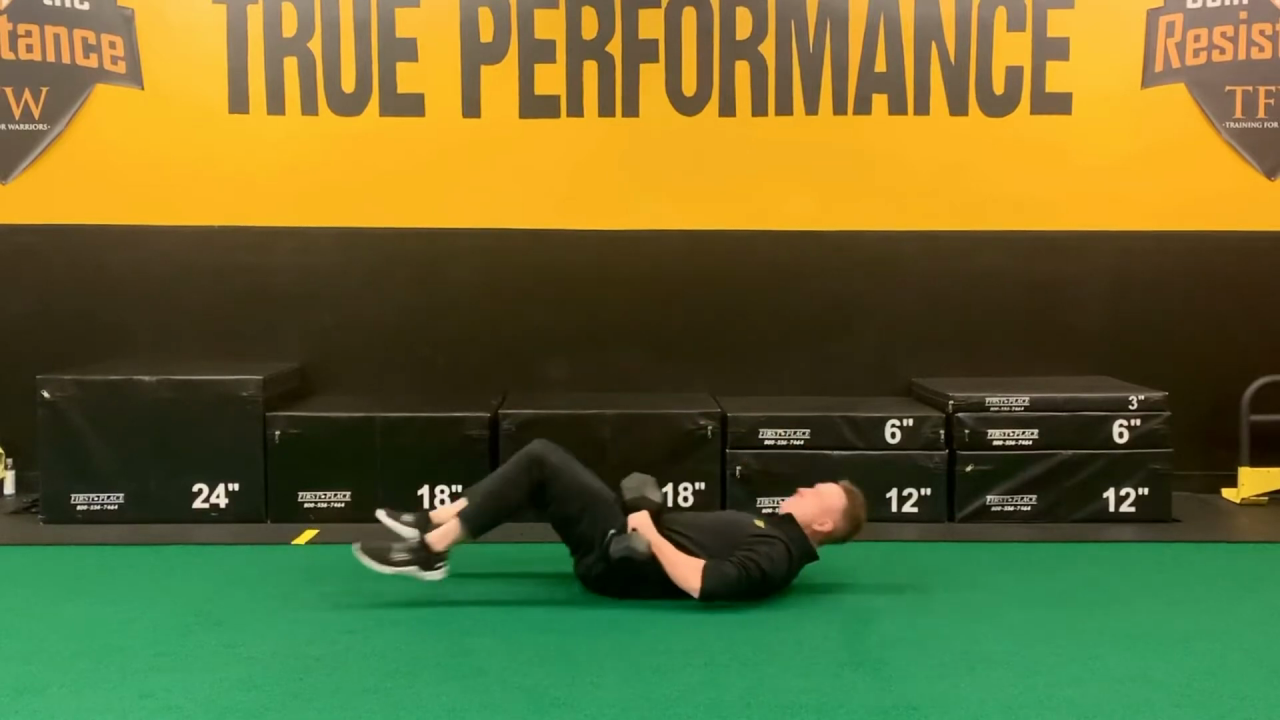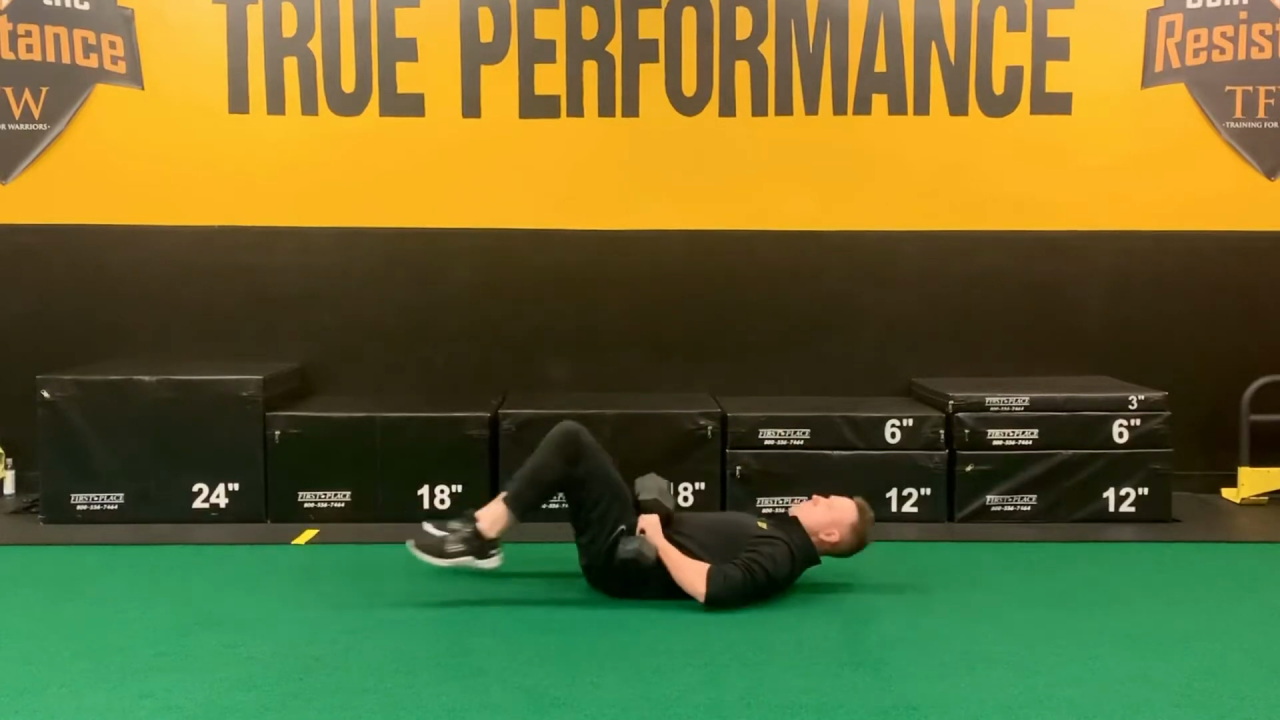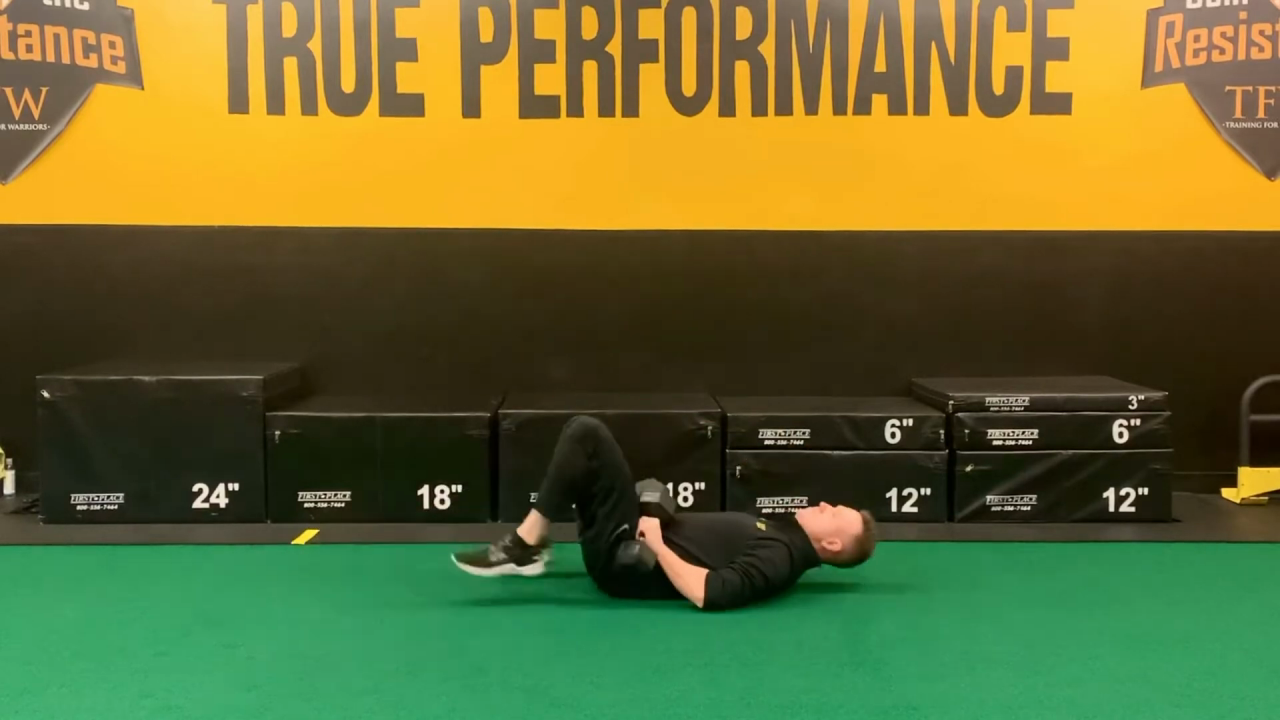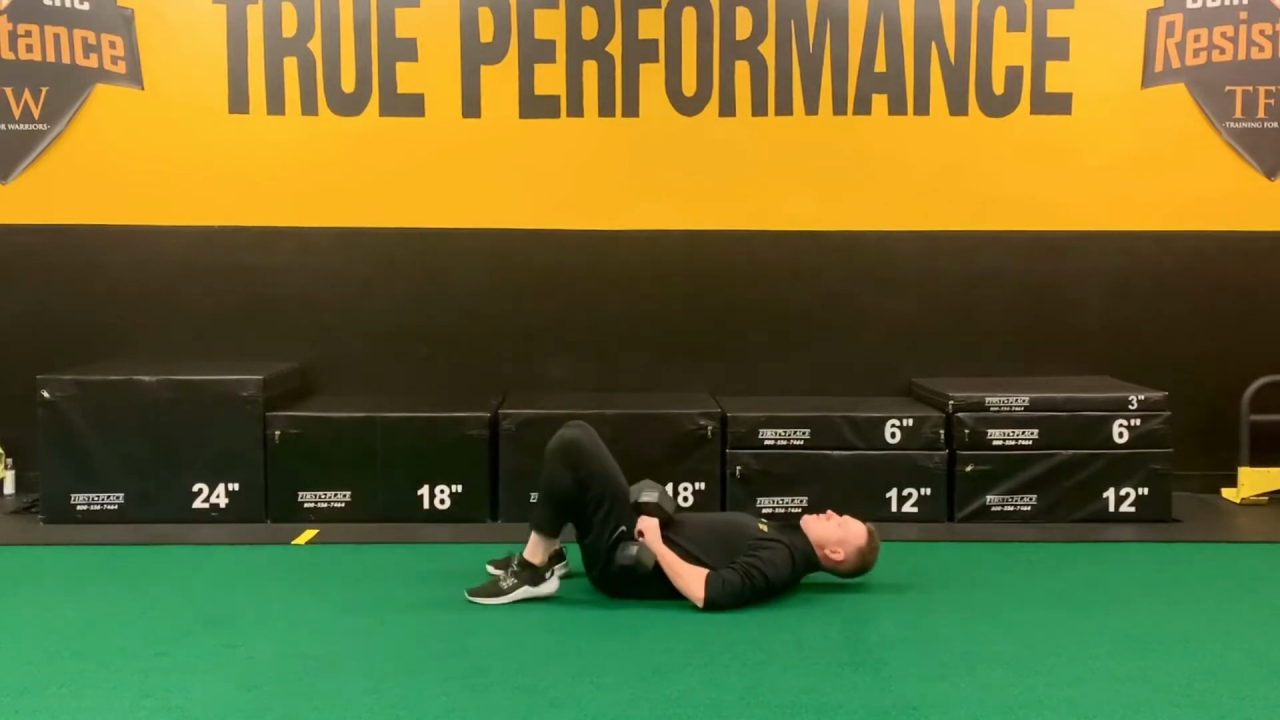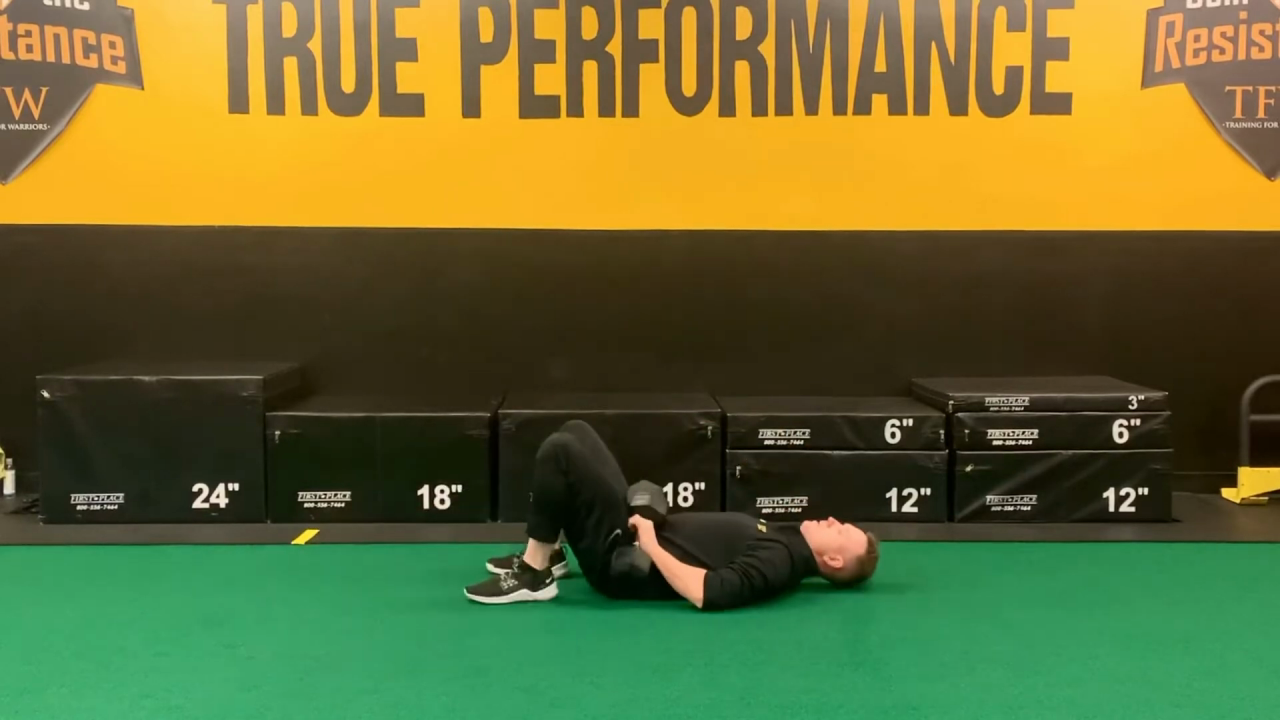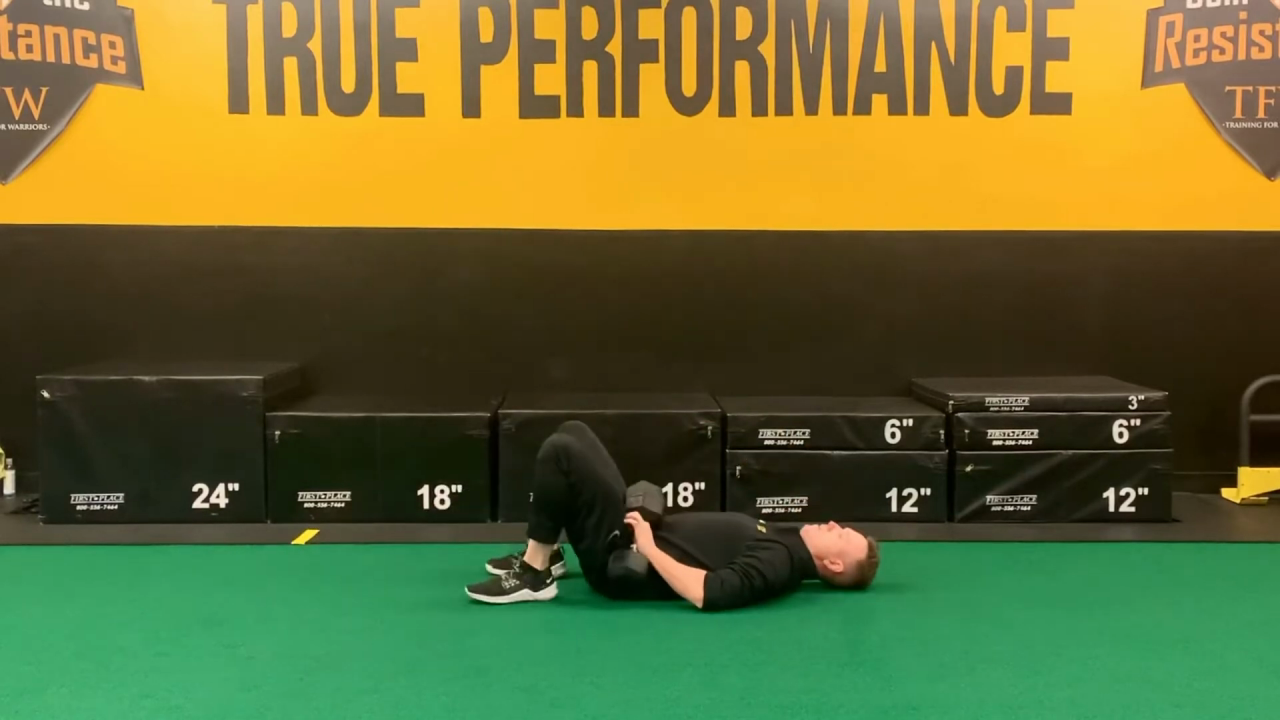
dt=0.1s
person 1, frame 1
left shoulder: (771, 559)
right shoulder: (771, 531)
left elbow: (701, 583)
left wrist: (651, 535)
right wrist: (651, 522)
left hip: (614, 561)
right hip: (637, 540)
left knee: (538, 459)
right knee: (542, 461)
left ankle: (429, 550)
right ankle: (433, 523)
person 1, frame 2
left shoulder: (781, 558)
right shoulder: (782, 531)
left elbow: (708, 588)
left wrist: (659, 541)
right wrist: (661, 525)
left hip: (622, 555)
right hip: (650, 532)
left knee: (570, 439)
right knee: (570, 445)
left ankle: (481, 538)
right ankle: (480, 523)
person 1, frame 3
left shoulder: (779, 561)
right shoulder: (783, 534)
left elbow: (707, 592)
left wrist: (657, 544)
right wrist: (656, 521)
left hip: (622, 557)
right hip: (638, 534)
left knee: (587, 433)
right knee: (583, 433)
left ankle: (524, 546)
right ankle: (529, 542)
person 1, frame 4
left shoulder: (781, 562)
right shoulder: (785, 536)
left elbow: (708, 592)
left wrist: (657, 545)
right wrist: (657, 524)
right hip: (636, 533)
left knee: (569, 447)
right knee: (576, 434)
left ankle: (534, 569)
right ankle: (545, 555)
person 1, frame 5
left shoulder: (779, 564)
right shoulder: (783, 539)
left elbow: (708, 592)
left wrist: (651, 547)
right wrist: (652, 523)
left hip: (622, 557)
right hip: (636, 534)
left knee: (558, 452)
right knee: (573, 433)
left ankle: (533, 574)
right ankle: (545, 555)
person 1, frame 6
left shoulder: (779, 565)
right shoulder: (783, 541)
left elbow: (709, 593)
left wrist: (649, 549)
right wrist: (651, 526)
right hip: (637, 534)
left knee: (559, 453)
right knee: (572, 434)
left ankle: (534, 574)
right ankle: (543, 555)
